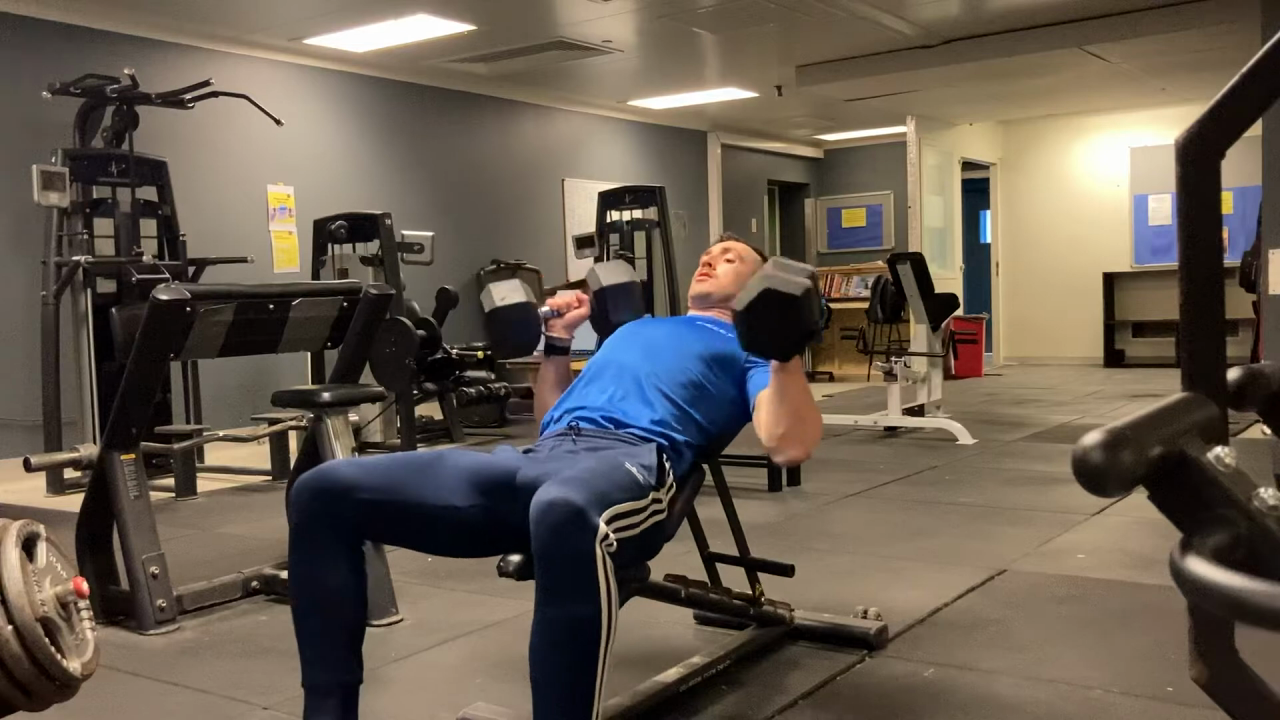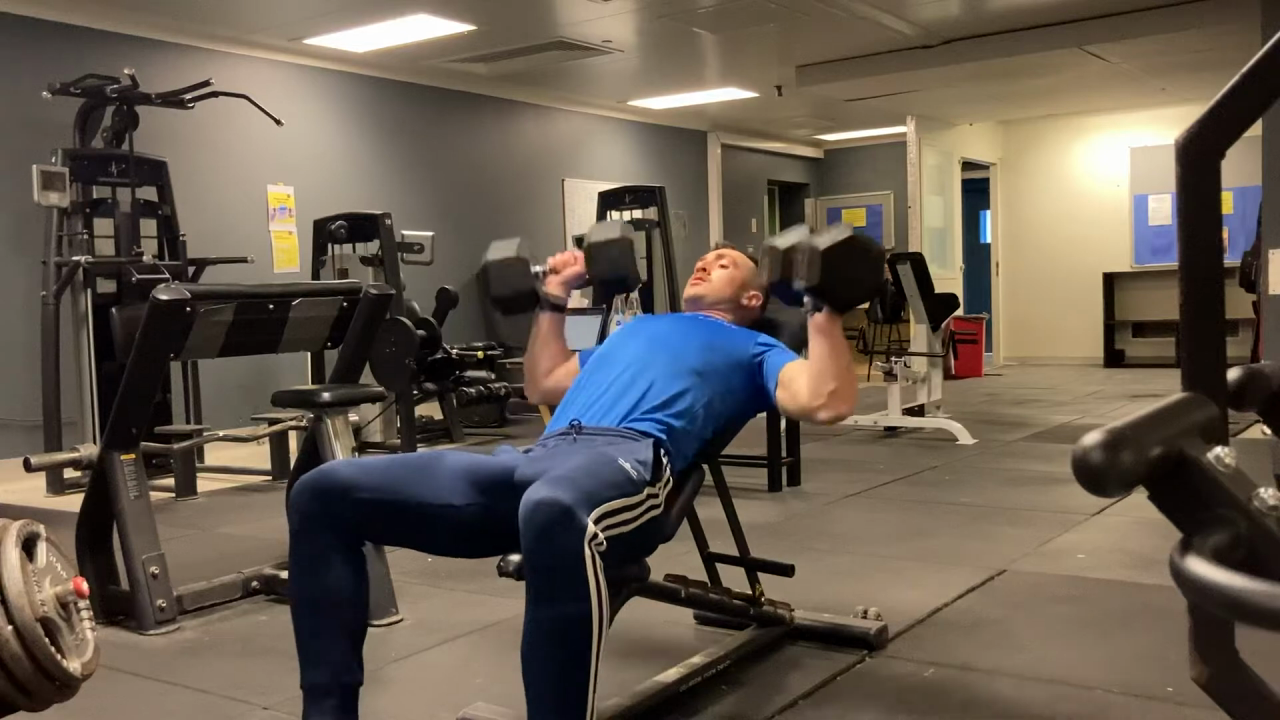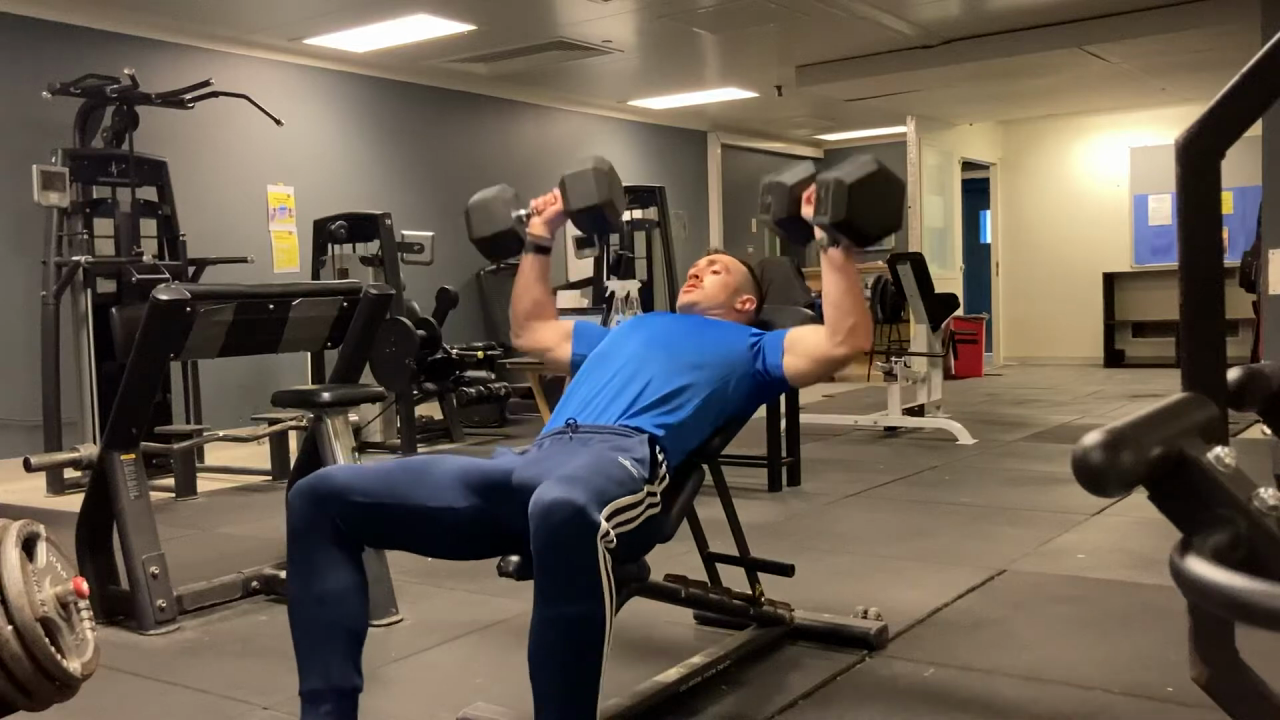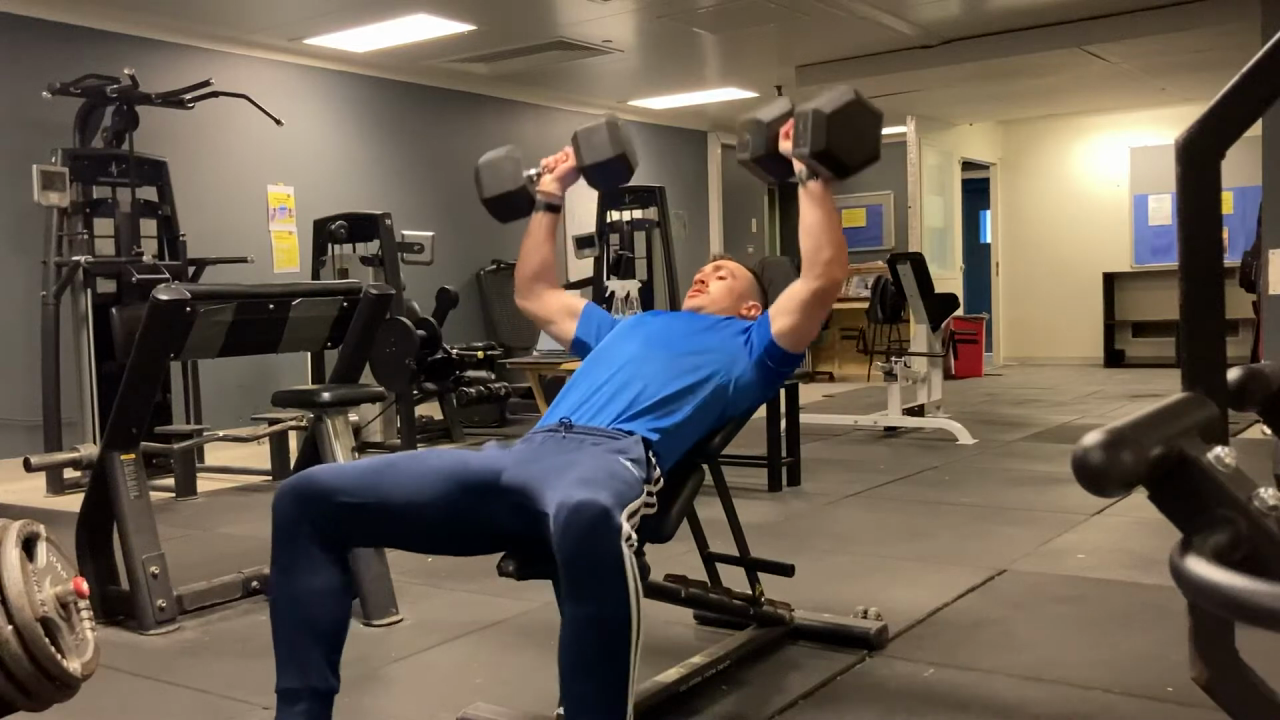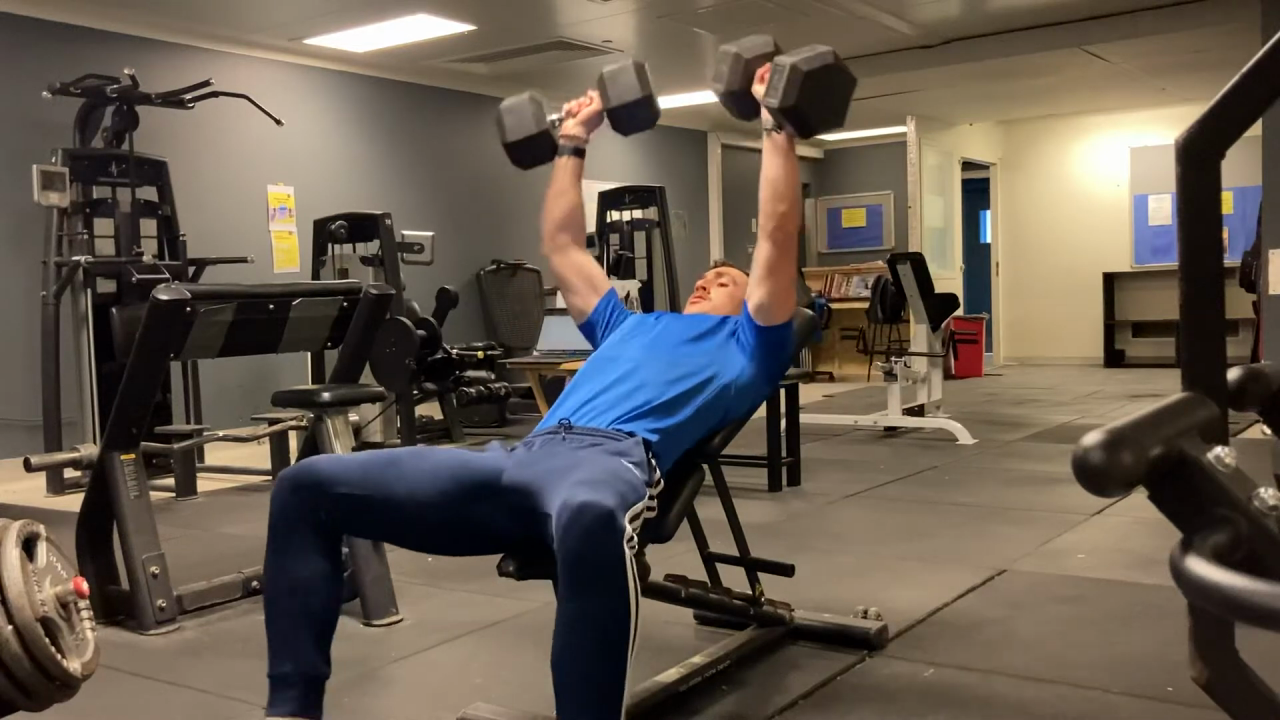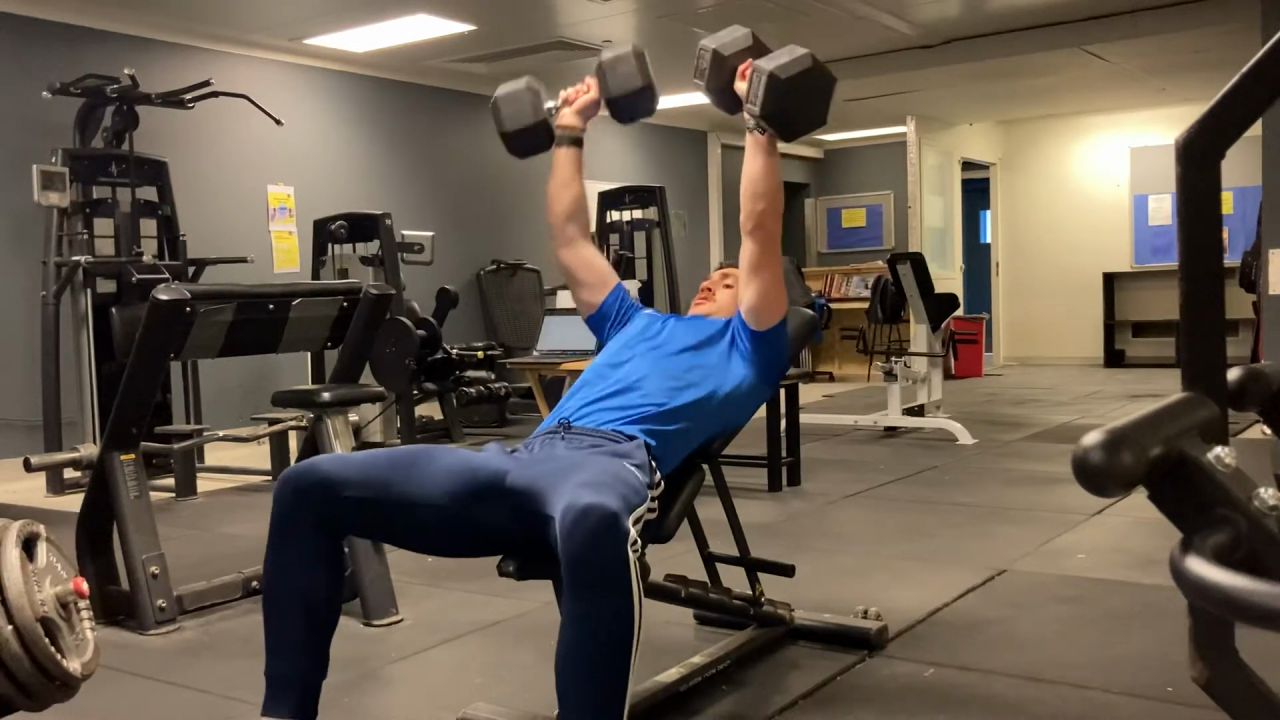
dt=0.3s
person 1, frame 1
left shoulder: (745, 353)
right shoulder: (632, 329)
left elbow: (791, 446)
right wrist: (557, 339)
left hip: (630, 462)
right hip: (536, 459)
left knee: (562, 512)
right knee: (325, 492)
person 1, frame 2
left shoulder: (753, 348)
right shoulder: (636, 327)
left elbow: (830, 402)
right elbow: (542, 384)
left wrist: (822, 302)
right wrist: (554, 297)
left hip: (630, 459)
right hip: (534, 457)
left knee: (554, 510)
right knee: (325, 493)
person 1, frame 3
left shoulder: (747, 348)
right shoulder: (625, 331)
left elbow: (847, 340)
right elbow: (529, 333)
left wrist: (830, 236)
right wrist: (539, 240)
left hip: (623, 460)
right hip: (529, 459)
left knee: (562, 512)
right knee: (323, 497)
person 1, frame 4
left shoulder: (746, 348)
right shoulder: (627, 328)
left elbow: (823, 278)
right elbow: (535, 295)
left wrist: (809, 172)
right wrist: (548, 198)
left hip: (615, 459)
right hip: (517, 456)
left knee: (586, 514)
right knee: (308, 499)
person 1, frame 5
left shoulder: (747, 349)
right shoulder: (629, 325)
left elbow: (776, 237)
right elbow: (562, 243)
left wrist: (777, 124)
right wrist: (571, 144)
left hip: (614, 460)
right hip: (521, 456)
left knee: (588, 519)
right knee: (308, 487)
person 1, frame 6
left shoulder: (747, 349)
right shoulder: (638, 324)
left elbow: (759, 234)
right elbow: (570, 237)
left wrist: (758, 120)
right wrist: (569, 131)
left hip: (616, 460)
right hip: (523, 457)
left knee: (592, 520)
right knee: (310, 487)
